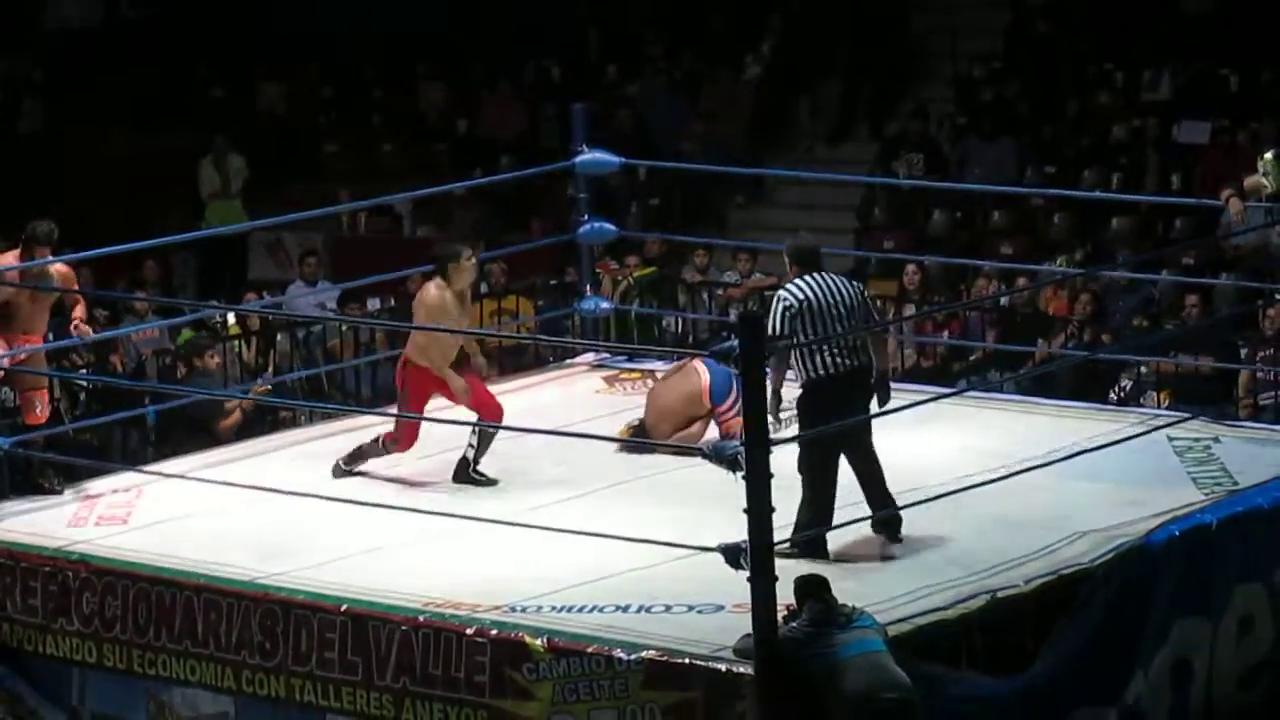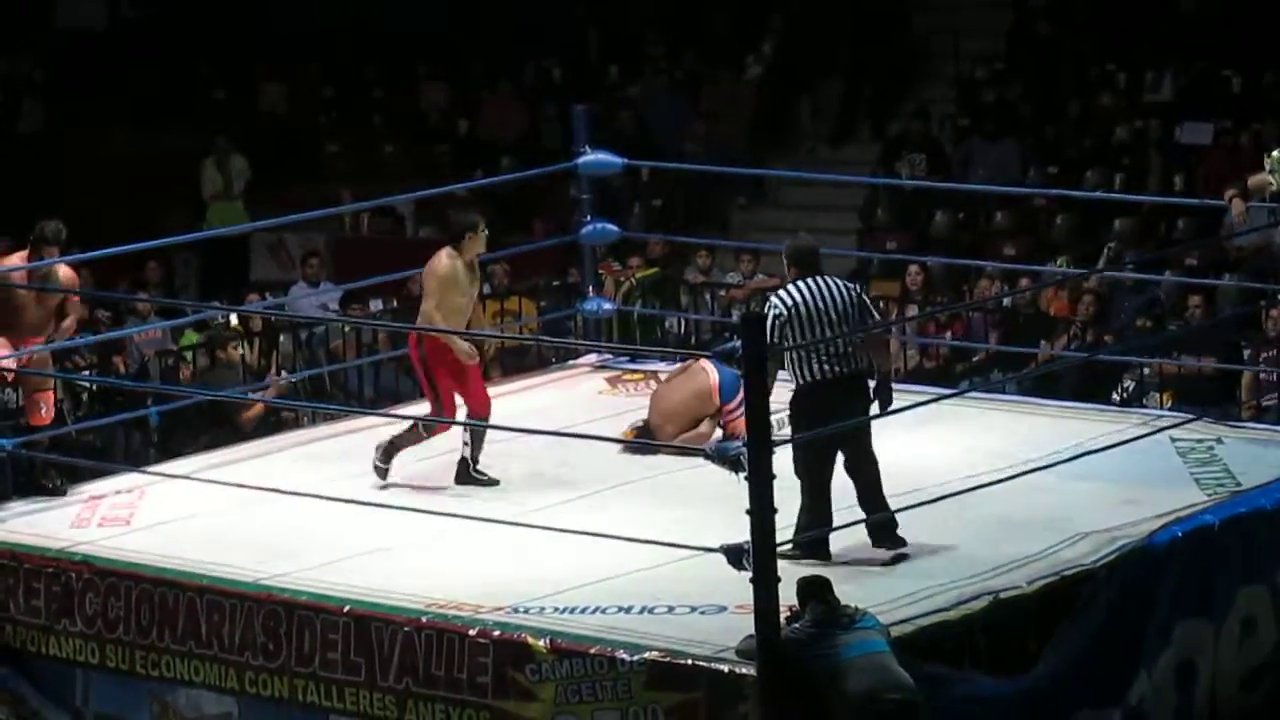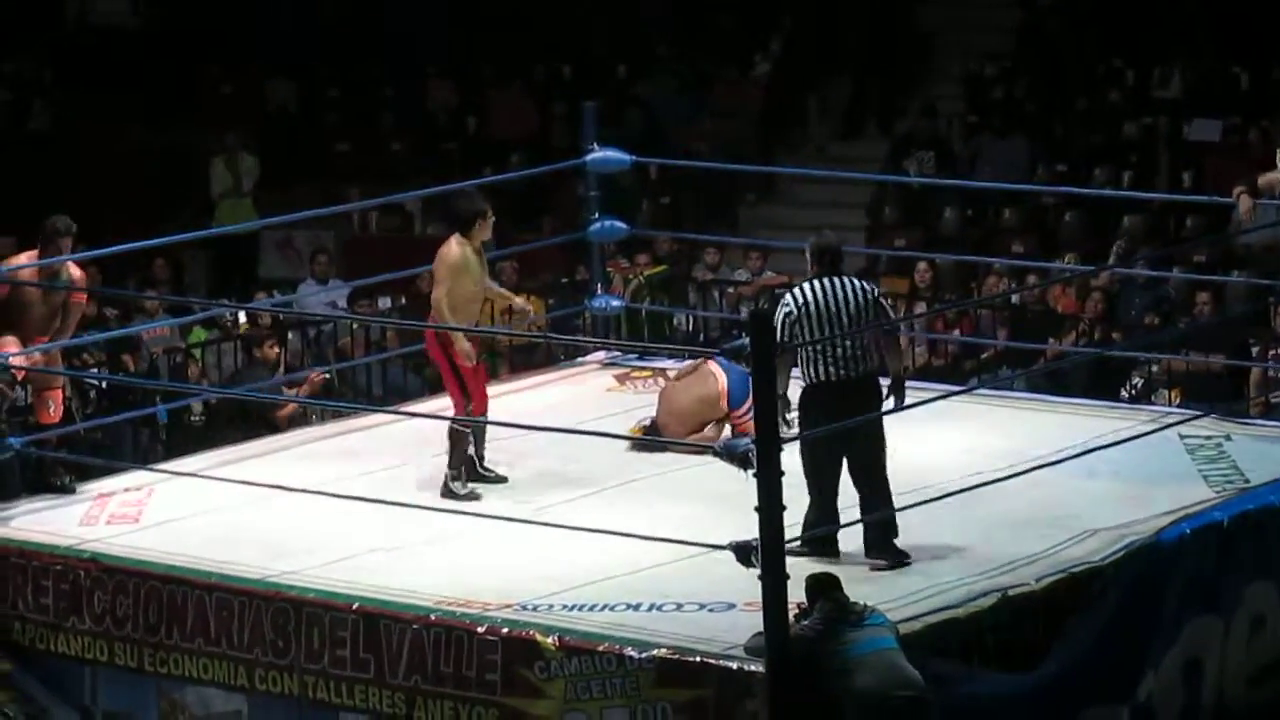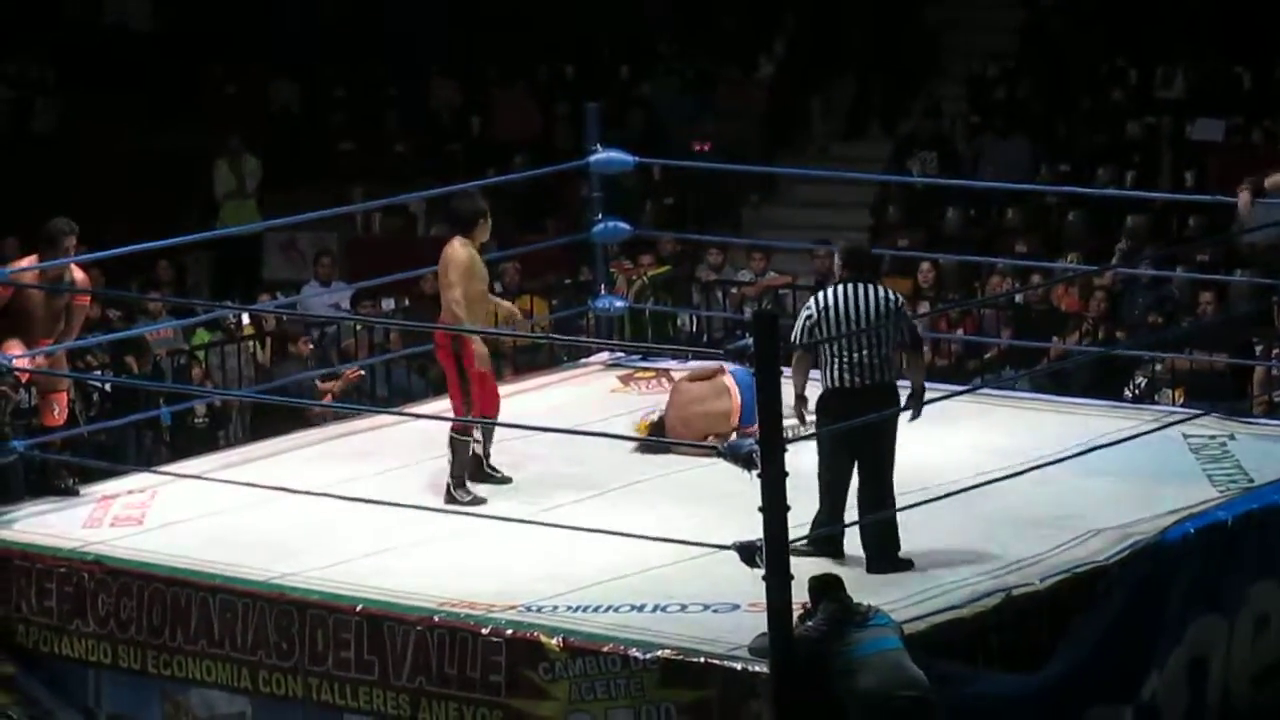
dt=0.2s
person 1, frame 1
left shoulder: (787, 295)
right shoulder: (850, 286)
left elbow: (780, 349)
right elbow: (876, 333)
left wrist: (775, 392)
right wrist: (881, 375)
left hip: (822, 388)
right hip: (858, 380)
left knee: (817, 465)
right knee: (863, 453)
left ankle: (809, 541)
right ankle: (887, 520)
person 1, frame 2
left shoulder: (781, 301)
right shoulder: (849, 290)
left elbow: (772, 355)
right elbow: (878, 338)
right wrist: (883, 380)
left hip: (814, 394)
right hip: (854, 387)
left knee: (814, 470)
right knee: (862, 461)
left ankle: (812, 542)
right ankle: (883, 532)
person 1, frame 3
left shoulder: (795, 299)
right shoulder: (866, 291)
left elbow: (783, 353)
right elbow: (889, 339)
left wrist: (782, 394)
right wrist: (897, 378)
left hip: (820, 393)
right hip: (864, 389)
left knee: (821, 470)
right knee: (870, 469)
left ankle: (819, 539)
right ankle: (881, 543)
person 1, frame 4
left shoulder: (820, 302)
right shoulder: (892, 301)
left elbow: (802, 355)
right elbow: (912, 350)
left wrist: (799, 395)
right wrist: (917, 389)
left hip: (837, 398)
right hip: (881, 397)
left knee: (833, 473)
right knee: (877, 478)
left ankle: (824, 539)
right ankle: (882, 554)
person 2, frame 1
left shoulder: (463, 289)
right shoulder: (432, 297)
right elbow: (421, 345)
left wrist: (476, 355)
right wrist: (451, 378)
left hip: (447, 367)
right hip: (419, 370)
left knee: (492, 412)
right knee: (404, 439)
left ankle: (466, 469)
right ankle: (355, 457)
person 2, frame 2
left shoulder: (471, 260)
right shoulder: (444, 265)
right elbow: (429, 312)
left wrist: (478, 327)
right wrist: (457, 343)
left hip: (455, 343)
right hip: (432, 345)
left knee: (481, 405)
right knee: (444, 414)
left ankle: (468, 468)
right ankle: (389, 449)
person 2, frame 3
left shoulder: (475, 249)
right shoulder: (453, 252)
right elbow: (439, 298)
left wrist: (511, 298)
right wrist: (457, 339)
left hip: (464, 335)
right hip: (446, 338)
left knee: (479, 401)
right knee: (468, 405)
left ankle: (476, 465)
right ankle: (453, 479)
person 2, frame 4
left shoulder: (466, 249)
right shoulder: (460, 254)
right elbow: (455, 301)
left wrist: (497, 304)
right wrist: (477, 339)
left hip: (469, 338)
right hip: (457, 340)
left knee: (489, 402)
right knee: (467, 411)
left ankle: (480, 465)
right ankle: (455, 487)
person 3, frame 1
left shoulder: (62, 273)
left elbow: (78, 302)
left wrist: (79, 322)
left hip: (33, 345)
left knee: (37, 407)
left ankle: (35, 467)
person 3, frame 2
left shoulder: (67, 277)
left elbow: (70, 319)
left wrist: (47, 344)
left hip: (39, 346)
left knee: (42, 409)
left ankle: (38, 469)
person 3, frame 3
left shoulder: (75, 277)
left elbow: (68, 324)
left wrist: (44, 353)
left hip: (47, 344)
left knee: (51, 406)
left ankle: (46, 467)
person 3, frame 4
left shoulder: (79, 281)
left elbow: (72, 329)
left wrist: (48, 357)
left hip: (52, 346)
left knee: (56, 409)
left ankle: (51, 468)
